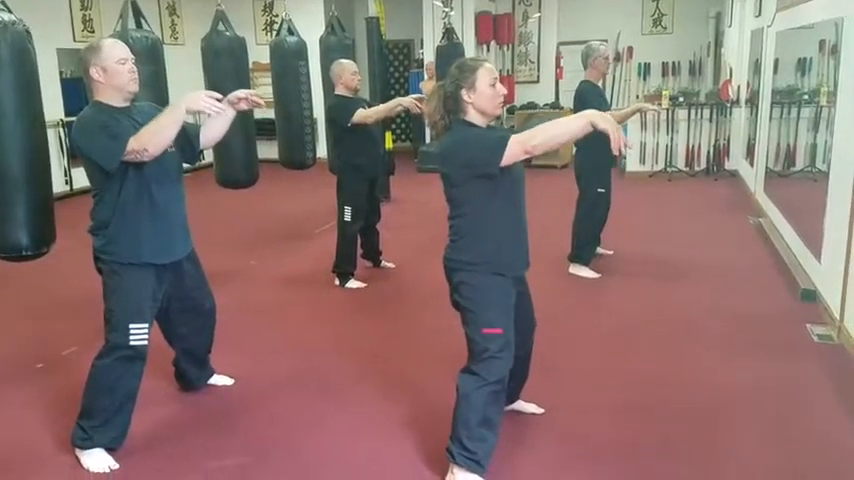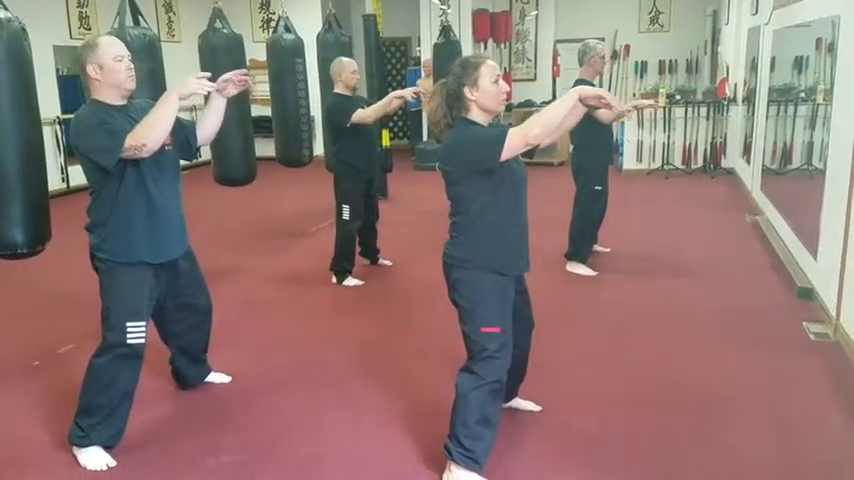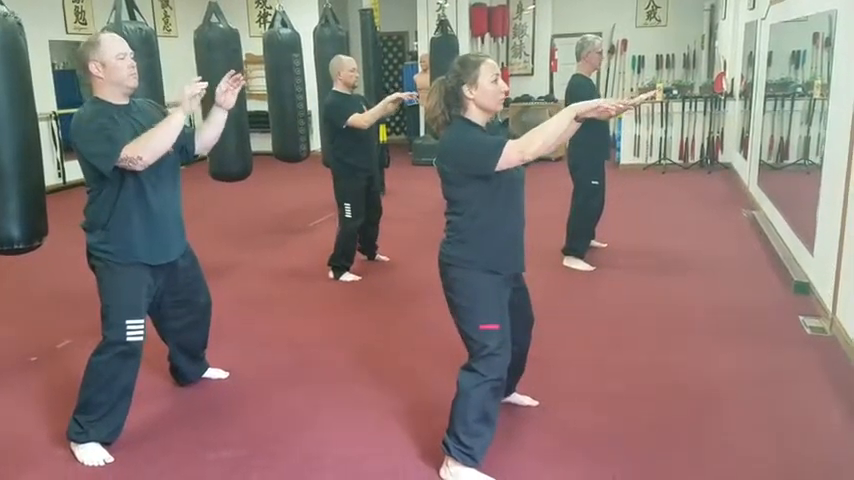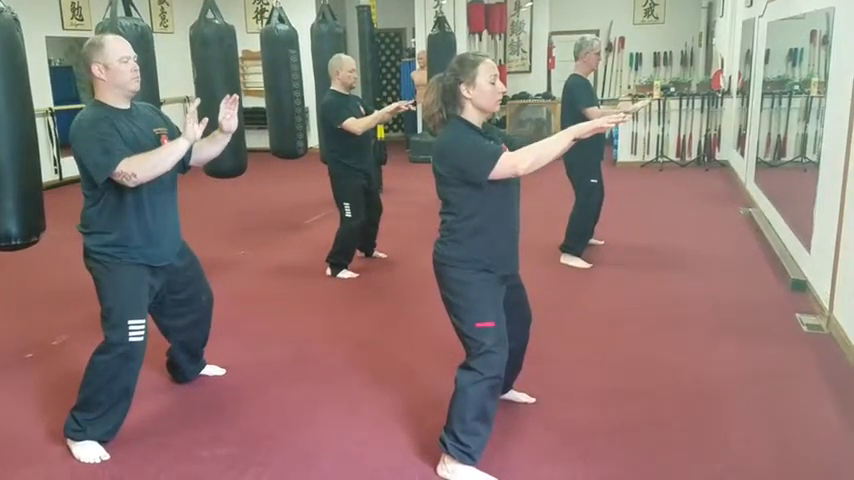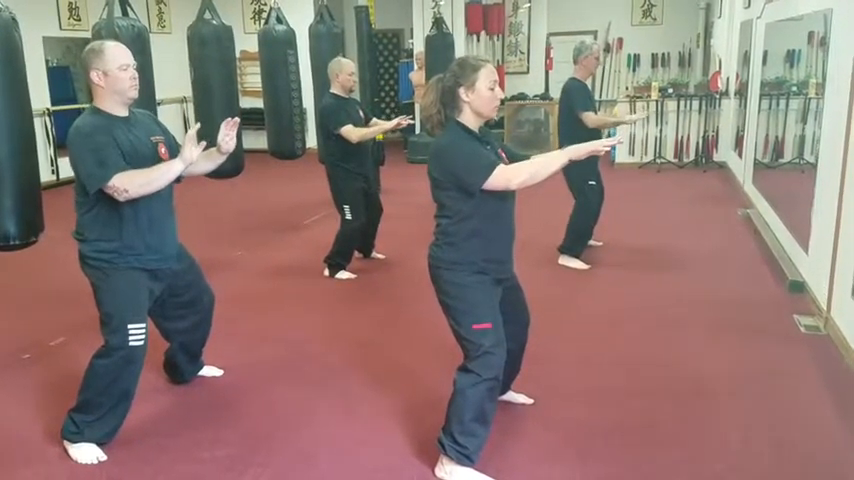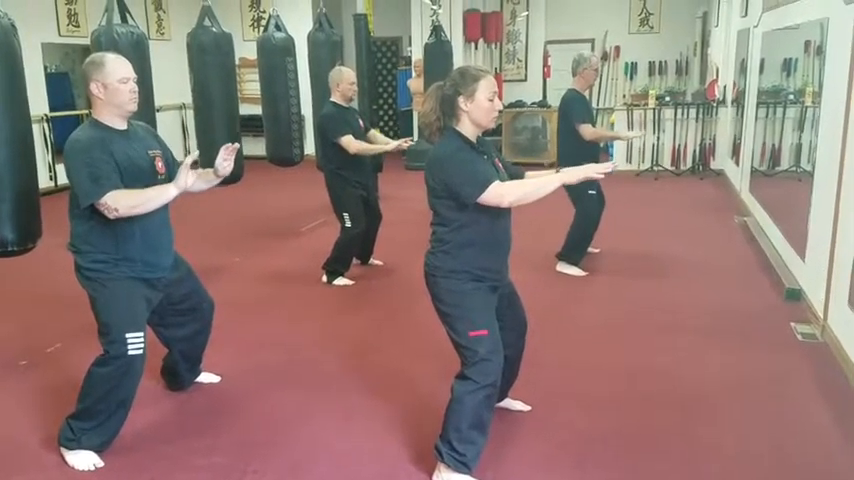
dt=0.4s
person 1, frame 1
left shoulder: (149, 111)
right shoulder: (91, 123)
left elbow: (198, 142)
right elbow: (142, 149)
left wrist: (228, 109)
right wrist: (183, 105)
left hip: (174, 245)
right hip: (128, 256)
left knee: (197, 313)
right knee: (126, 346)
left ankle: (195, 373)
right ankle: (91, 439)
person 1, frame 2
left shoulder: (146, 107)
right shoulder: (89, 121)
left elbow: (197, 139)
right elbow: (141, 145)
left wrist: (218, 97)
right wrist: (176, 94)
left hip: (171, 243)
right hip: (125, 255)
left knee: (193, 311)
right knee: (123, 344)
left ankle: (192, 371)
right ankle: (87, 437)
person 1, frame 3
left shoulder: (148, 109)
right shoulder: (90, 120)
left elbow: (195, 147)
right elbow: (137, 157)
left wrist: (220, 108)
right wrist: (181, 110)
left hip: (170, 243)
right hip: (122, 253)
left knee: (194, 308)
right knee: (122, 342)
left ankle: (190, 368)
right ankle: (86, 434)
person 1, frame 4
left shoulder: (150, 114)
right shoulder: (90, 124)
left elbow: (191, 159)
right elbow: (130, 173)
left wrist: (223, 133)
right wrist: (184, 138)
left hip: (167, 245)
right hip: (119, 254)
left knee: (196, 304)
right knee: (125, 342)
left ankle: (188, 365)
right ankle: (84, 431)
person 1, frame 5
left shoulder: (147, 121)
right shoulder: (88, 132)
left elbow: (184, 168)
right elbow: (122, 188)
left wrist: (219, 152)
right wrist: (179, 161)
left hip: (164, 250)
right hip: (116, 259)
left knee: (197, 304)
right knee: (126, 345)
left ankle: (185, 366)
right ankle: (81, 433)
person 1, frame 6
left shoulder: (145, 133)
right shoulder: (84, 145)
left elbow: (179, 181)
right elbow: (114, 205)
left wrist: (215, 174)
right wrist: (174, 187)
left hip: (160, 259)
right hip: (112, 269)
left knee: (197, 311)
right knee: (125, 354)
left ankle: (182, 373)
right ankle: (78, 439)
person 2, frame 1
left shoulder: (489, 136)
right shoulder: (461, 144)
left elbow: (535, 143)
right elbow: (531, 144)
left wrist: (590, 121)
right wrist: (592, 117)
left hip: (505, 263)
right hip: (478, 269)
left knee: (520, 334)
right knee: (490, 357)
left ankle: (506, 397)
person 2, frame 2
left shoulder: (492, 134)
right shoulder: (462, 142)
left elbow: (546, 136)
right elbow: (530, 135)
left wrist: (583, 103)
right wrist: (577, 93)
left hip: (504, 263)
right hip: (476, 268)
left knee: (518, 331)
right knee: (489, 356)
left ankle: (504, 394)
person 2, frame 3
left shoulder: (489, 134)
right shoulder: (459, 142)
left elbow: (536, 146)
right elbow: (525, 150)
left wrist: (581, 116)
right wrist: (577, 109)
left hip: (502, 262)
right hip: (472, 268)
left knee: (519, 328)
right knee: (490, 354)
left ankle: (502, 390)
person 2, frame 4
left shoulder: (488, 134)
right shoulder: (455, 142)
left elbow: (525, 154)
right elbow: (519, 164)
left wrist: (582, 131)
right wrist: (577, 130)
left hip: (496, 260)
right hip: (466, 267)
left knee: (516, 324)
right knee: (487, 351)
left ankle: (499, 388)
person 2, frame 5
left shoulder: (483, 138)
right shoulder: (451, 147)
left elbow: (523, 162)
right elbow: (511, 178)
left wrist: (576, 152)
right wrist: (571, 152)
left hip: (492, 262)
right hip: (462, 269)
left knee: (515, 324)
right knee: (485, 353)
left ankle: (497, 388)
person 2, frame 6
left shoulder: (481, 148)
right shoulder: (448, 156)
left elbow: (519, 177)
right elbow: (504, 196)
left wrist: (565, 171)
right wrist: (567, 176)
left hip: (488, 271)
right hip: (458, 278)
left knee: (513, 330)
right knee: (483, 361)
left ankle: (494, 396)
person 3, frame 1
left shoulder: (593, 89)
right shoulder: (586, 91)
right elbow: (609, 119)
left wrist: (632, 111)
right wrist: (637, 107)
left hip: (598, 159)
right hip: (590, 160)
left knee: (600, 204)
right knee: (589, 206)
left ankle: (591, 245)
right ankle: (577, 261)
person 3, frame 2
left shoulder: (589, 86)
right shoulder: (582, 88)
left elbow: (603, 116)
right elbow: (606, 116)
left wrist: (627, 108)
right wrist: (634, 105)
left hip: (595, 156)
right hip: (587, 158)
left knee: (597, 202)
right knee: (587, 204)
left ankle: (588, 243)
right ankle: (574, 259)
person 3, frame 3
left shoulder: (585, 82)
right shoulder: (579, 84)
left elbow: (599, 112)
right elbow: (599, 114)
left wrist: (621, 106)
left hip: (592, 152)
right hip: (584, 154)
left knee: (595, 198)
right knee: (585, 200)
left ankle: (586, 237)
right ankle: (572, 254)
person 3, frame 4
left shoulder: (582, 83)
right shoulder: (576, 84)
left elbow: (594, 113)
right elbow: (595, 115)
left wrist: (617, 110)
right wrist: (626, 109)
left hip: (588, 152)
right hip: (579, 154)
left knee: (595, 195)
right knee: (586, 199)
left ankle: (585, 235)
right ankle: (570, 252)
person 3, frame 5
left shoulder: (580, 86)
right shoulder: (574, 88)
left elbow: (590, 120)
right elbow: (591, 121)
left wrist: (616, 120)
right wrist: (623, 119)
left hip: (585, 155)
left knee: (596, 196)
right knee: (587, 201)
left ankle: (583, 236)
right ankle: (568, 253)
person 3, frame 6
left shoulder: (579, 98)
right shoulder: (573, 99)
left elbow: (589, 132)
right elbow: (588, 133)
left wrist: (613, 135)
right wrist: (619, 135)
left hip: (583, 165)
right hip: (574, 167)
left knee: (596, 204)
right knee: (588, 210)
left ankle: (581, 244)
right ankle: (566, 260)
person 4, frame 1
left shoulder: (359, 101)
right shoulder: (337, 106)
left elbow: (385, 112)
right elbow: (369, 116)
left wrist: (405, 102)
right wrist: (399, 101)
left hip: (370, 171)
right hip: (352, 174)
left knee: (371, 217)
right knee: (350, 223)
left ankle: (373, 257)
right ankle: (343, 275)
person 4, frame 2
left shoulder: (358, 100)
right shoulder: (336, 105)
left elbow: (386, 110)
right elbow: (368, 117)
left wrist: (402, 98)
right wrist: (393, 94)
left hip: (368, 170)
right hip: (349, 173)
left knee: (370, 215)
right knee: (349, 221)
left ankle: (371, 255)
right ankle: (340, 272)
person 4, frame 3
left shoulder: (357, 99)
right shoulder: (333, 103)
left elbow: (382, 113)
right elbow: (363, 122)
left wrist: (397, 101)
right wrist: (387, 100)
left hip: (367, 168)
right hip: (348, 171)
left knee: (373, 211)
right knee: (352, 219)
left ankle: (369, 250)
right ankle: (338, 268)
person 4, frame 4
left shoulder: (354, 99)
right shoulder: (331, 103)
left elbow: (376, 118)
right elbow: (357, 127)
left wrist: (393, 110)
right wrist: (385, 110)
left hip: (365, 167)
right hip: (345, 171)
left knee: (373, 209)
right knee: (353, 218)
left ankle: (367, 248)
right ankle: (336, 265)
person 4, frame 5
left shoulder: (353, 102)
right shoulder: (330, 107)
left elbow: (373, 123)
right elbow: (353, 135)
left wrist: (393, 124)
right wrist: (387, 126)
left hip: (363, 169)
right hip: (343, 173)
left knee: (374, 210)
right knee: (354, 220)
left ankle: (365, 249)
right ankle: (334, 266)
person 4, frame 6
left shoulder: (352, 112)
right shoulder: (330, 115)
left elbow: (371, 134)
right elbow: (352, 147)
left wrist: (394, 143)
right wrist: (387, 147)
left hip: (361, 177)
right hip: (342, 181)
left knee: (373, 217)
right knee: (353, 227)
left ankle: (363, 256)
right ankle: (332, 273)
